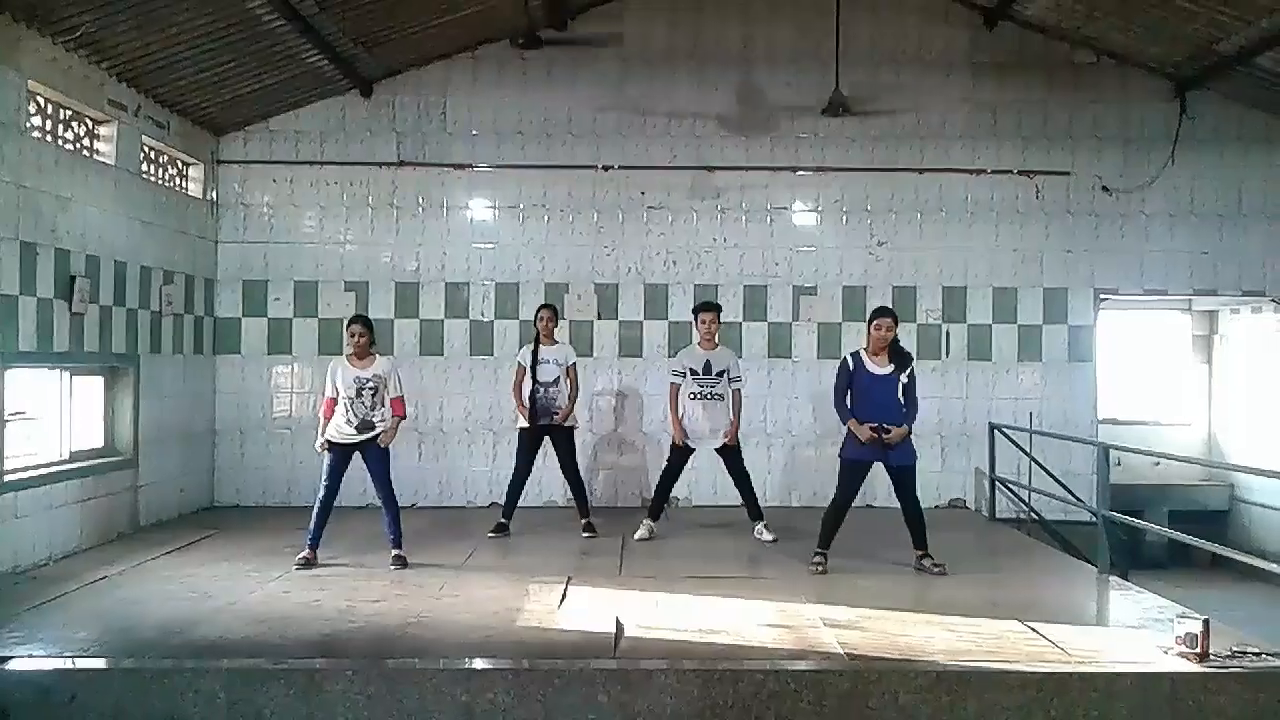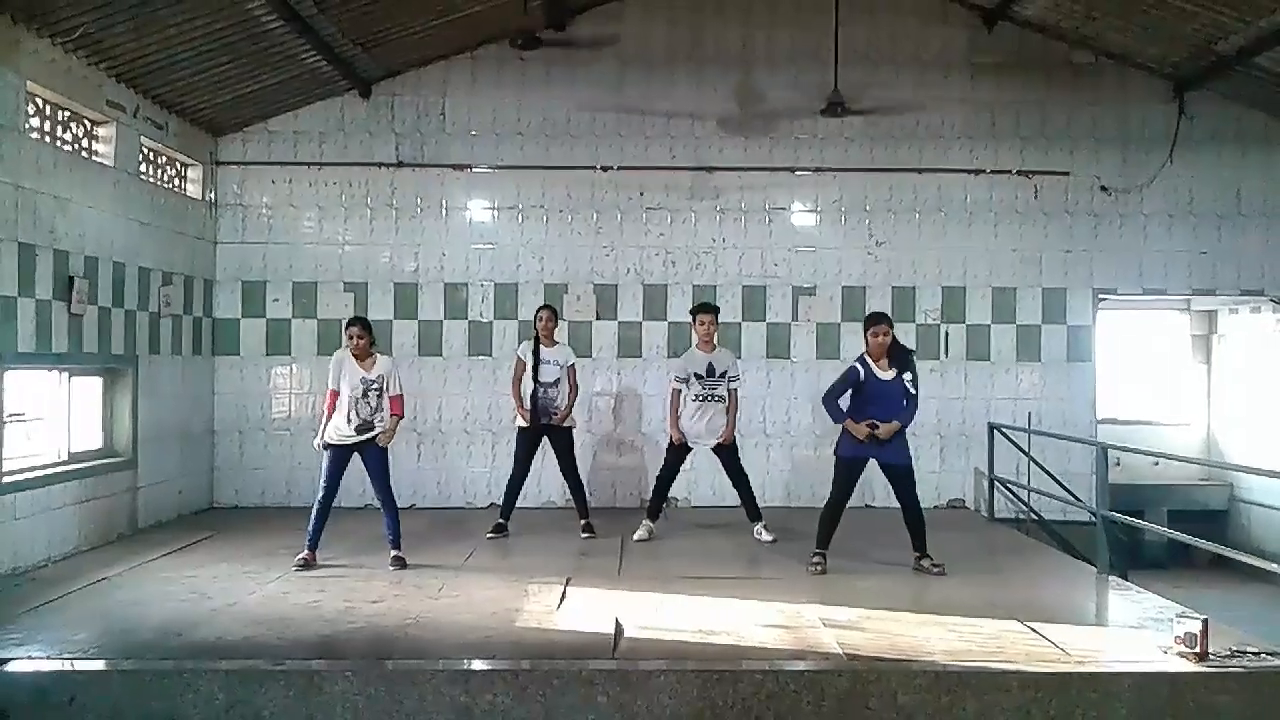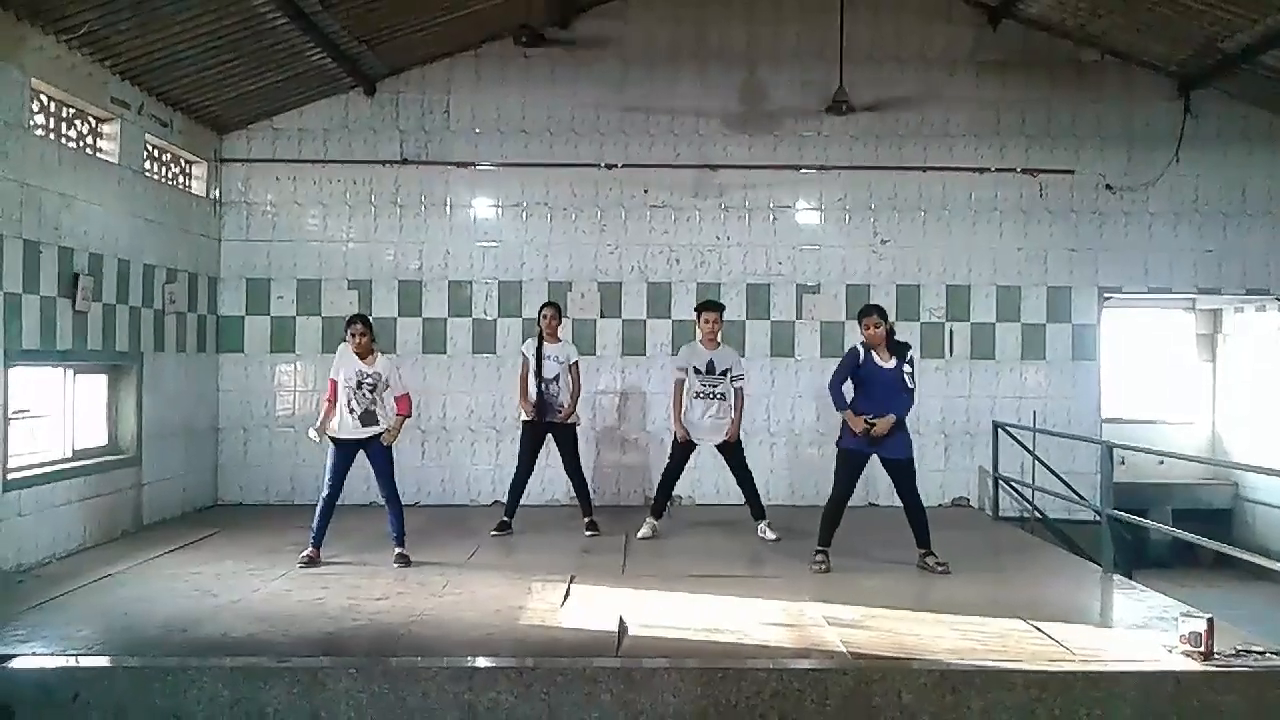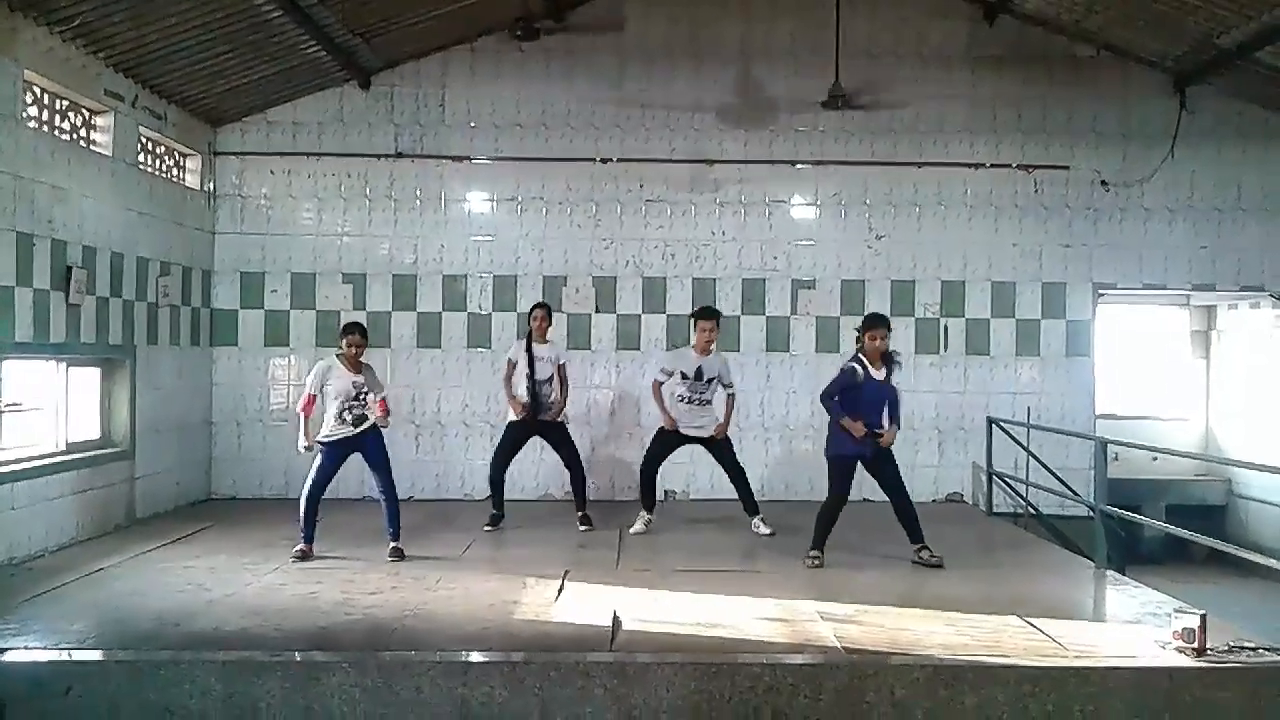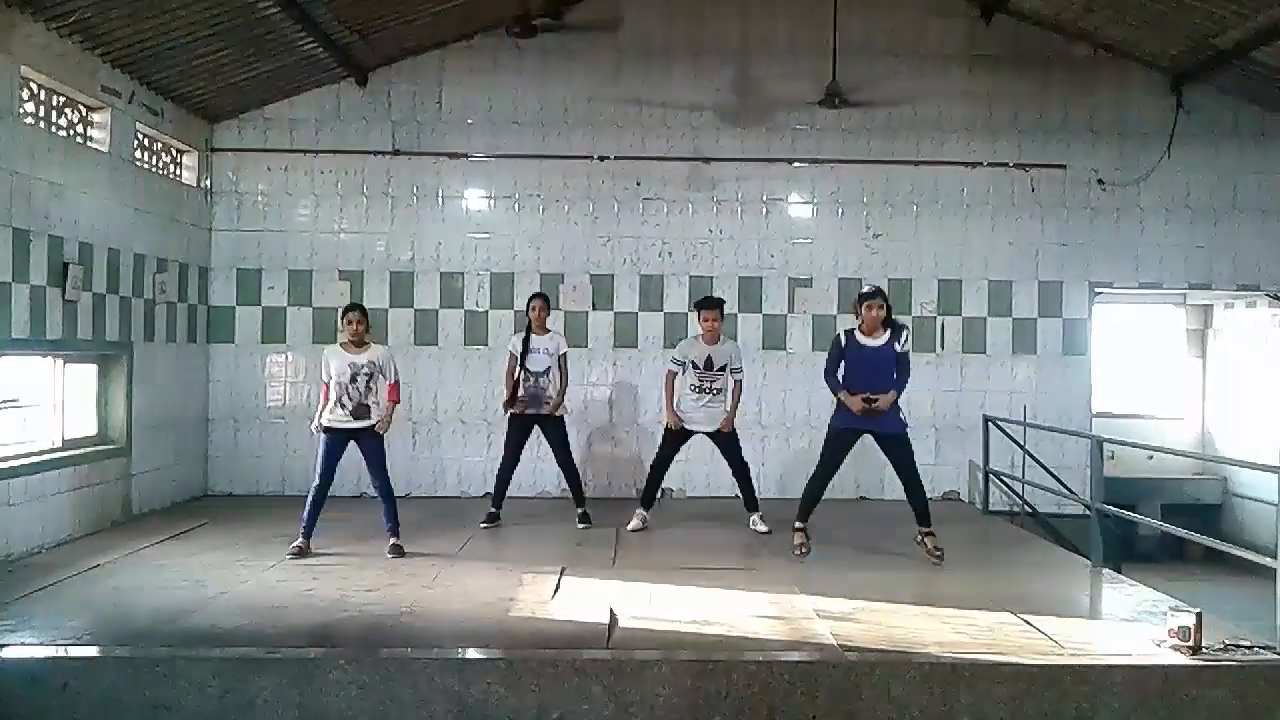
dt=0.7s
person 1, frame 1
left shoulder: (903, 363)
right shoulder: (853, 361)
left elbow: (912, 403)
right elbow: (839, 400)
left wrist: (904, 429)
right wrist: (856, 427)
left hip: (897, 441)
right hip: (860, 441)
left knee: (909, 500)
right knee: (843, 498)
left ankle: (922, 555)
right ankle: (820, 552)
person 1, frame 2
left shoulder: (905, 362)
right shoulder: (860, 368)
left elbow: (912, 402)
right elbow: (829, 399)
left wrist: (895, 425)
right wrist: (852, 426)
left hip: (892, 441)
right hip: (855, 440)
left knee: (910, 499)
right knee: (838, 498)
left ankle: (921, 556)
right ankle: (819, 553)
person 1, frame 3
left shoulder: (904, 354)
right shoulder: (858, 352)
left elbow: (908, 397)
right elbow: (835, 384)
left wrist: (890, 420)
right wrist: (850, 417)
left hip: (894, 434)
right hip: (856, 435)
left knee: (910, 495)
right knee: (840, 494)
left ankle: (925, 553)
right ankle: (821, 551)
person 1, frame 4
left shoulder: (888, 364)
right shoulder: (855, 368)
right elbow: (827, 397)
left wrist: (894, 428)
right wrist: (849, 424)
left hip: (876, 440)
right hip: (844, 440)
left knee: (899, 493)
right knee: (838, 496)
left ankle: (920, 547)
right ankle: (816, 548)
person 1, frame 5
left shoulder: (899, 337)
right shoulder: (845, 338)
left elbow: (904, 374)
right elbow: (830, 373)
left wrist: (892, 396)
right wrist: (846, 397)
left hip: (887, 416)
right hip: (849, 415)
left knee: (909, 474)
right knee: (824, 470)
left ankle: (925, 532)
right ankle: (801, 526)
person 2, frame 1
left shoulder: (385, 365)
right shoulder: (337, 365)
left elbow: (397, 402)
right elbow: (329, 403)
left wrist: (392, 430)
right wrist: (321, 434)
left hip: (373, 438)
right hip: (339, 437)
left knee: (385, 493)
right knee: (326, 493)
left ankle: (397, 549)
right ankle: (310, 549)
person 2, frame 2
left shoulder: (386, 364)
right shoulder: (340, 359)
left elbow: (396, 402)
right elbow: (331, 398)
left wrist: (391, 430)
right wrist: (321, 432)
left hip: (372, 438)
right hip: (338, 438)
left knee: (384, 493)
right knee: (325, 494)
left ankle: (396, 550)
right ankle: (309, 551)
person 2, frame 3
left shoulder: (385, 364)
right shoulder: (342, 353)
left elbow: (403, 400)
right elbow: (332, 391)
left wrist: (395, 430)
right wrist: (321, 423)
left hip: (376, 435)
right hip: (342, 435)
left knee: (389, 491)
right knee: (330, 491)
left ankle: (399, 547)
right ankle: (314, 548)
person 2, frame 4
left shoulder: (368, 371)
right shoulder: (326, 366)
left elbow: (380, 397)
right elbow: (307, 400)
left wrist: (381, 416)
right wrist: (304, 434)
left hip: (368, 433)
right hip: (334, 438)
left knee: (386, 486)
right knee: (311, 491)
left ankle: (394, 541)
right ankle: (306, 543)
person 2, frame 5
left shoulder: (381, 353)
right shoulder: (331, 353)
left elbow: (392, 388)
right elbow: (327, 389)
left wrist: (387, 417)
right wrist: (318, 417)
left hip: (369, 426)
right hip: (335, 426)
left knee: (381, 482)
right knee: (321, 482)
left ankle: (393, 537)
right ankle: (304, 538)
person 3, frame 1
left shoulder: (729, 357)
right shoulder: (684, 356)
left elbow: (736, 393)
right elbow: (674, 391)
left wrist: (735, 427)
right wrist: (676, 426)
left hip: (722, 430)
right hip: (688, 430)
left knee: (740, 475)
right knee: (670, 474)
left ankle: (759, 523)
right ankle: (649, 521)
person 3, frame 2
left shoulder: (728, 358)
right shoulder: (686, 359)
left elbow: (733, 394)
right elbow: (676, 393)
left wrist: (731, 426)
right wrist: (673, 427)
left hip: (719, 430)
right hip: (686, 429)
left knee: (738, 476)
right knee: (666, 474)
left ankle: (758, 524)
right ankle: (649, 522)
person 3, frame 3
left shoulder: (731, 355)
right shoulder: (688, 351)
left elbow: (738, 390)
right elbow: (679, 387)
left wrist: (736, 424)
right wrist: (678, 422)
left hip: (723, 428)
right hip: (690, 426)
left knee: (743, 473)
right knee: (671, 472)
left ankle: (762, 522)
right ankle: (653, 519)
person 3, frame 4
left shoulder: (720, 362)
right shoulder: (677, 356)
left elbow: (730, 393)
right elbow: (657, 384)
left wrist: (726, 423)
right wrist: (665, 414)
left hip: (709, 426)
right hip: (677, 424)
left knee: (734, 469)
right knee: (649, 464)
left ankle: (755, 517)
right ankle: (646, 514)
person 3, frame 5
left shoulder: (731, 348)
right shoulder: (687, 345)
left elbow: (737, 381)
right elbow: (671, 376)
left wrist: (732, 414)
right wrist: (669, 411)
left hip: (718, 418)
right hip: (684, 417)
left knee: (738, 465)
right knee: (661, 461)
left ankle: (754, 514)
right ankle: (643, 511)
person 4, frame 1
left shoulder: (566, 350)
right shoulder: (527, 351)
left elbow: (574, 384)
right elbow: (517, 384)
left wrist: (569, 409)
right wrist: (521, 407)
left hip: (560, 420)
right hip: (531, 420)
left knee: (571, 470)
right knee: (520, 471)
left ankle: (585, 519)
right ankle: (504, 521)
person 4, frame 2
left shoulder: (565, 351)
right shoulder: (526, 347)
left elbow: (573, 385)
right elbow: (516, 380)
left wrist: (567, 410)
right wrist: (520, 407)
left hip: (559, 420)
right hip: (530, 420)
left knee: (570, 471)
right knee: (519, 471)
left ankle: (585, 520)
right ankle: (503, 521)
person 4, frame 3
left shoulder: (568, 348)
right shoulder: (531, 345)
left elbow: (576, 383)
right elbow: (523, 377)
left wrist: (572, 407)
right wrist: (523, 401)
left hip: (562, 417)
right hip: (535, 416)
left knee: (574, 468)
right knee: (523, 468)
left ankle: (588, 518)
right ankle: (507, 519)
person 4, frame 4
left shoulder: (555, 350)
right shoulder: (519, 346)
left elbow: (563, 381)
right elbow: (507, 377)
left wrist: (561, 403)
right wrist: (512, 401)
left hip: (550, 417)
right hip: (522, 416)
left knee: (574, 463)
right knee: (498, 463)
left ankle: (581, 512)
right ankle: (497, 512)
person 4, frame 5
left shoulder: (557, 339)
right shoulder: (518, 339)
left elbow: (563, 373)
right elbow: (510, 373)
left wrist: (559, 399)
right wrist: (510, 397)
left hip: (550, 409)
right hip: (522, 409)
left knee: (565, 459)
right knee: (509, 460)
left ankle: (581, 509)
right ankle: (494, 510)
